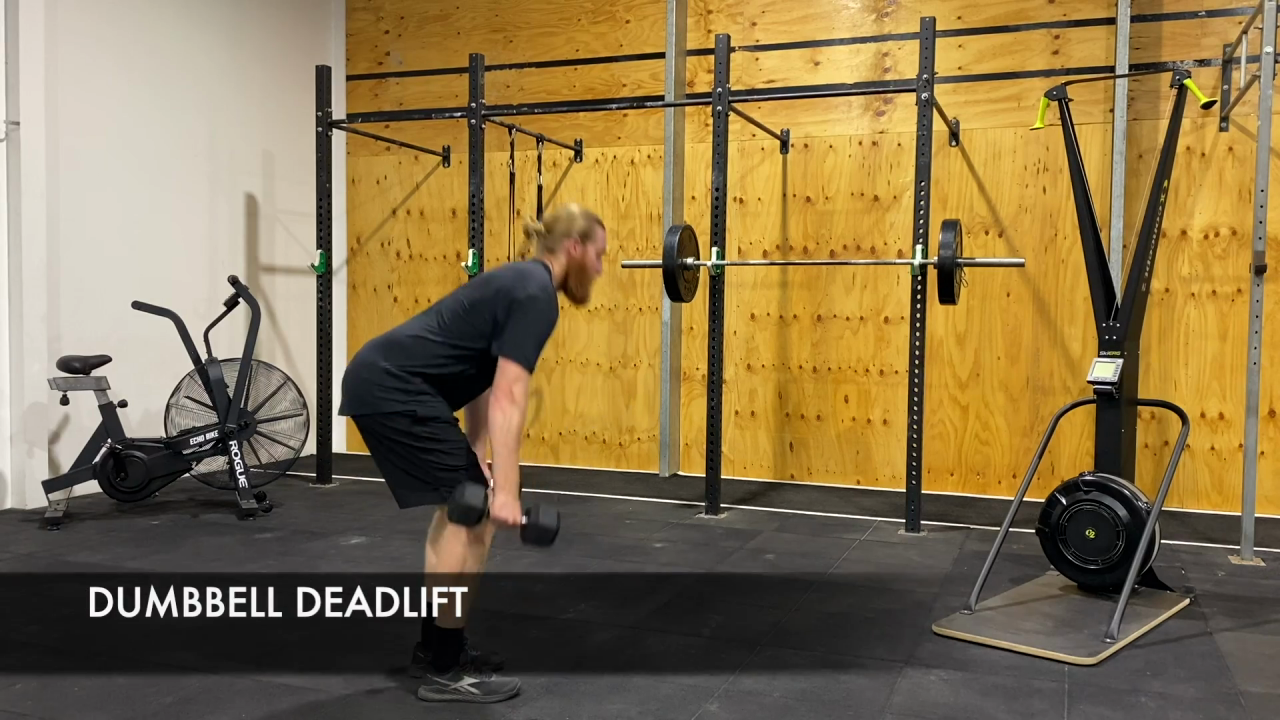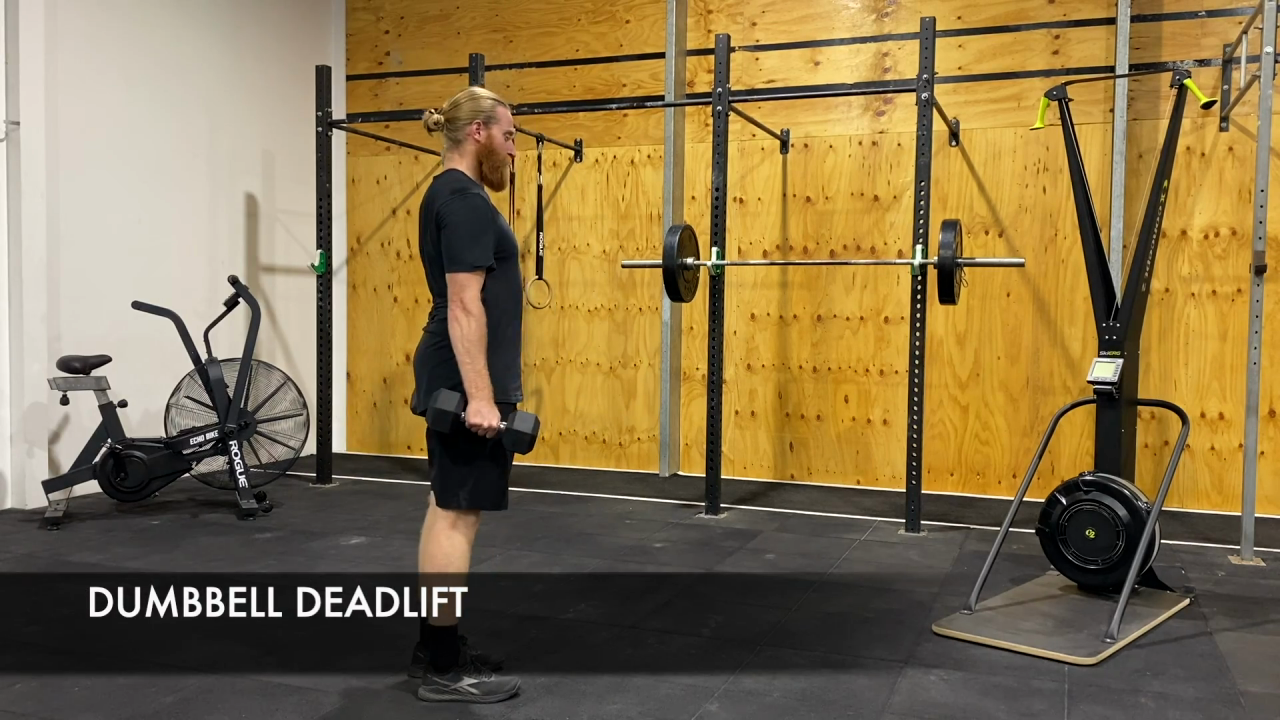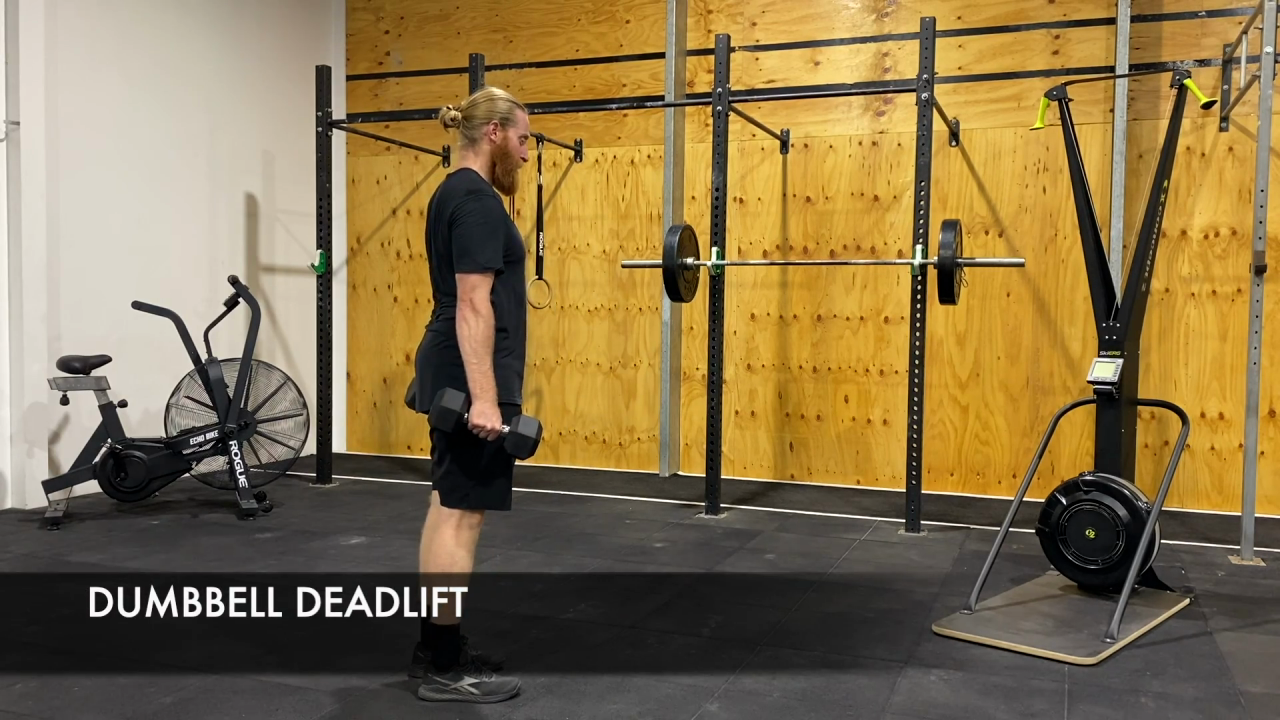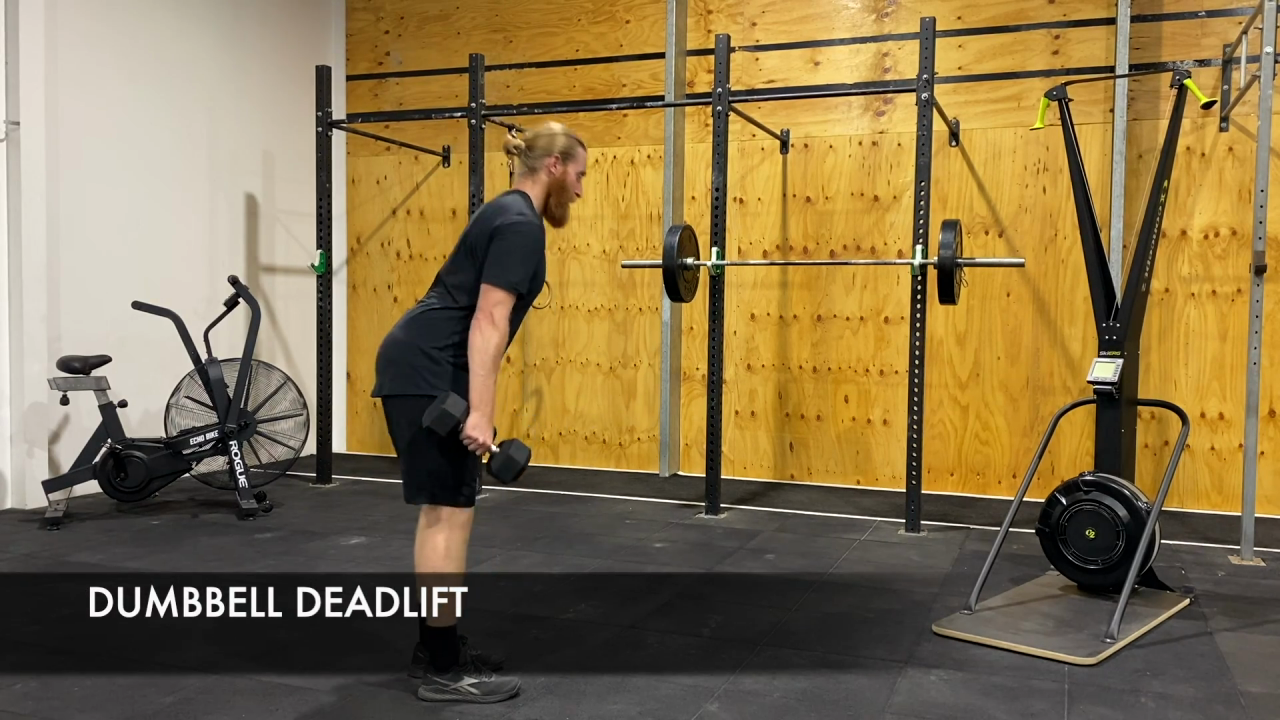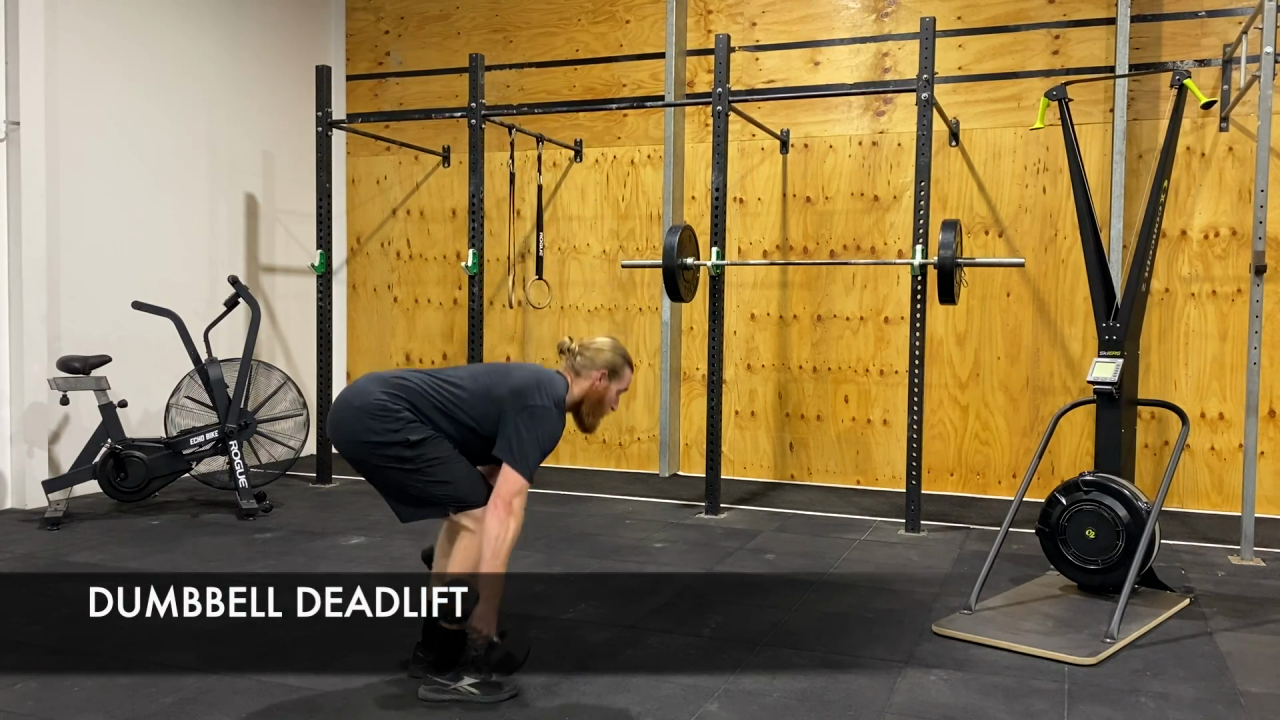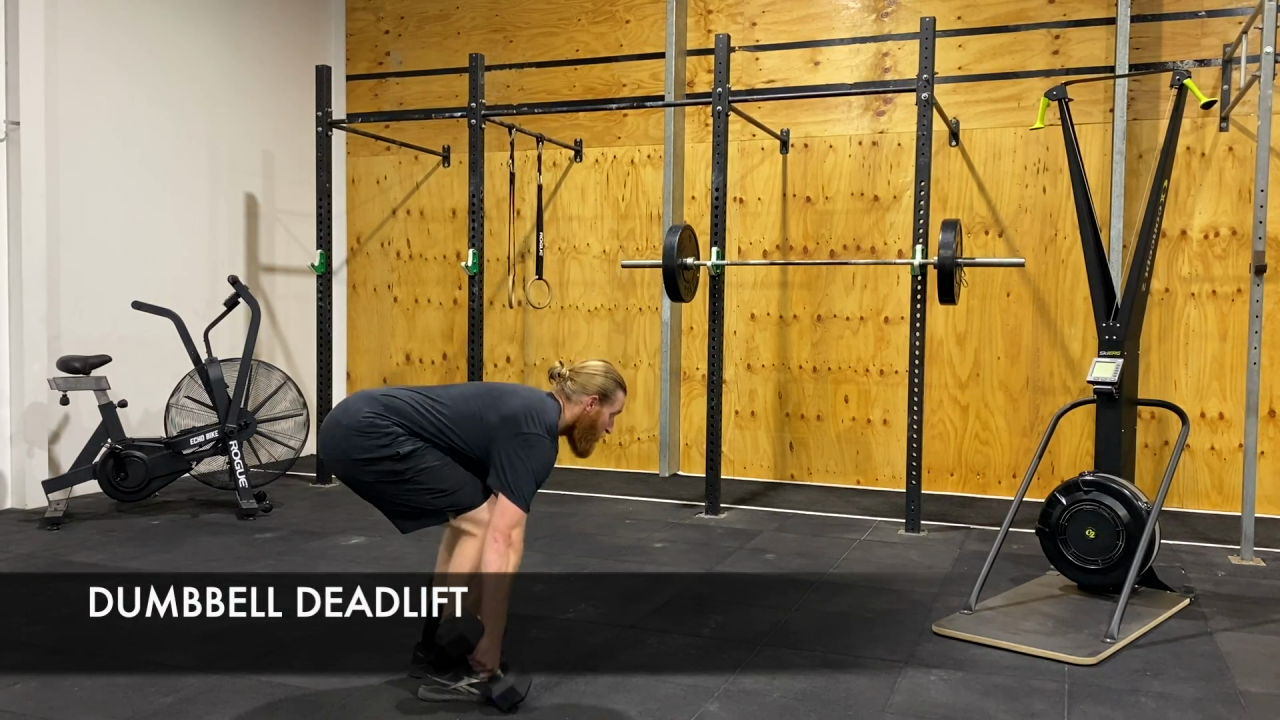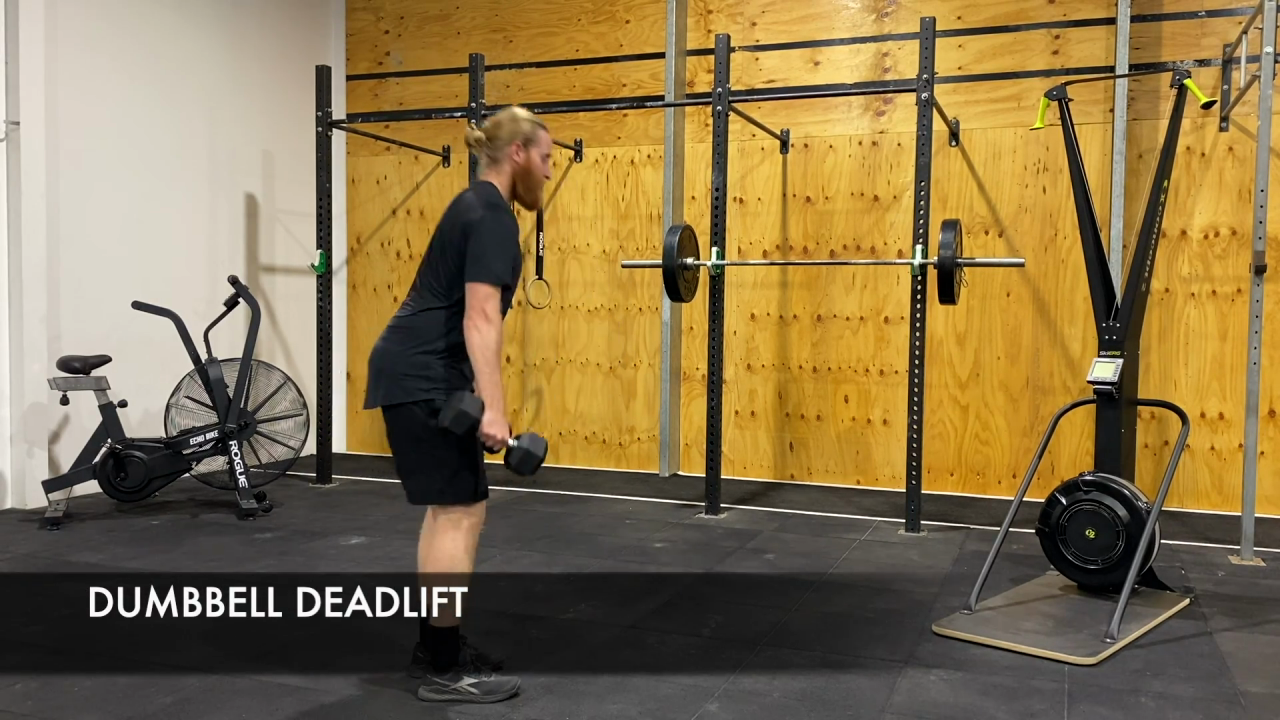
dt=0.7s
person 1, frame 1
left shoulder: (522, 284)
right shoulder: (537, 298)
left elbow: (486, 386)
right elbow: (509, 398)
left wrist: (476, 461)
right wrist: (507, 492)
left hip: (379, 379)
right hip: (393, 390)
left ankle: (437, 646)
right ankle: (446, 667)
person 1, frame 2
left shoulder: (449, 196)
right shoulder: (464, 200)
right elbow: (464, 304)
right wrist: (480, 396)
left hip: (455, 377)
right hip: (466, 381)
left knee: (448, 509)
right knee: (459, 515)
left ankle: (437, 647)
right ankle: (444, 667)
person 1, frame 3
left shoulder: (454, 195)
right shoulder: (477, 201)
right elbow: (474, 306)
right wrist: (485, 398)
left hip: (452, 374)
right hip: (470, 380)
left knee: (448, 507)
right knee: (462, 514)
left ankle: (436, 646)
right ankle: (444, 666)
person 1, frame 4
left shoulder: (507, 214)
right shoulder: (522, 225)
right elbow: (489, 322)
left wrist: (470, 405)
right wrist: (480, 414)
left hip: (415, 364)
right hip: (425, 372)
left knee: (441, 508)
right knee: (450, 511)
left ankle: (437, 646)
right ankle: (443, 667)
person 1, frame 5
left shoulder: (536, 388)
right shoulder: (544, 409)
left elbow: (490, 475)
right elbow: (505, 507)
right wrist: (487, 605)
left hip: (363, 409)
right hip: (377, 420)
left knee: (467, 513)
right knee: (476, 519)
left ankle: (436, 644)
right ankle: (445, 667)
person 1, frame 6
left shoulder: (530, 410)
right shoulder: (534, 435)
right elbow: (503, 539)
right wrist: (491, 641)
left hip: (354, 427)
right hip: (365, 436)
left knee: (471, 515)
right knee: (480, 521)
left ankle: (435, 646)
right ankle: (445, 667)
person 1, frame 7
left shoulder: (479, 206)
right shoulder: (491, 213)
right elbow: (481, 318)
left wrist: (475, 399)
right wrist: (494, 408)
left hip: (414, 369)
right hip: (422, 376)
left knee: (450, 506)
right knee: (460, 511)
left ankle: (437, 645)
right ankle: (442, 665)
